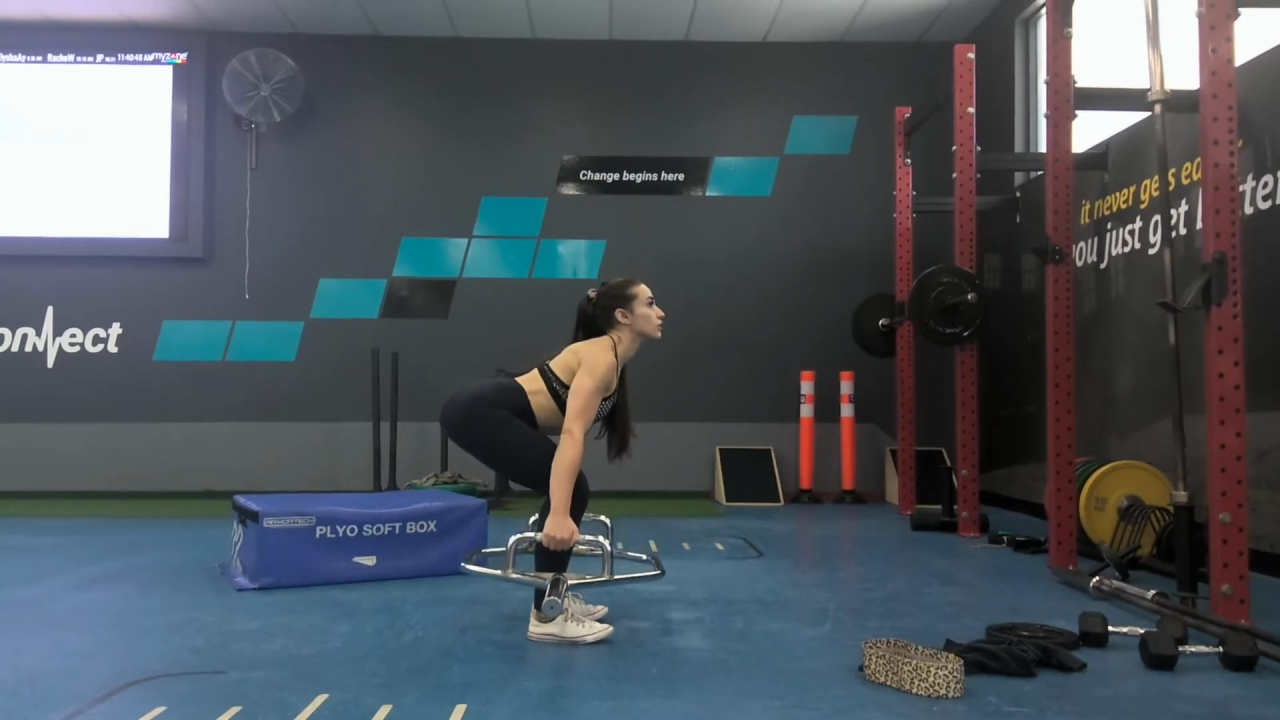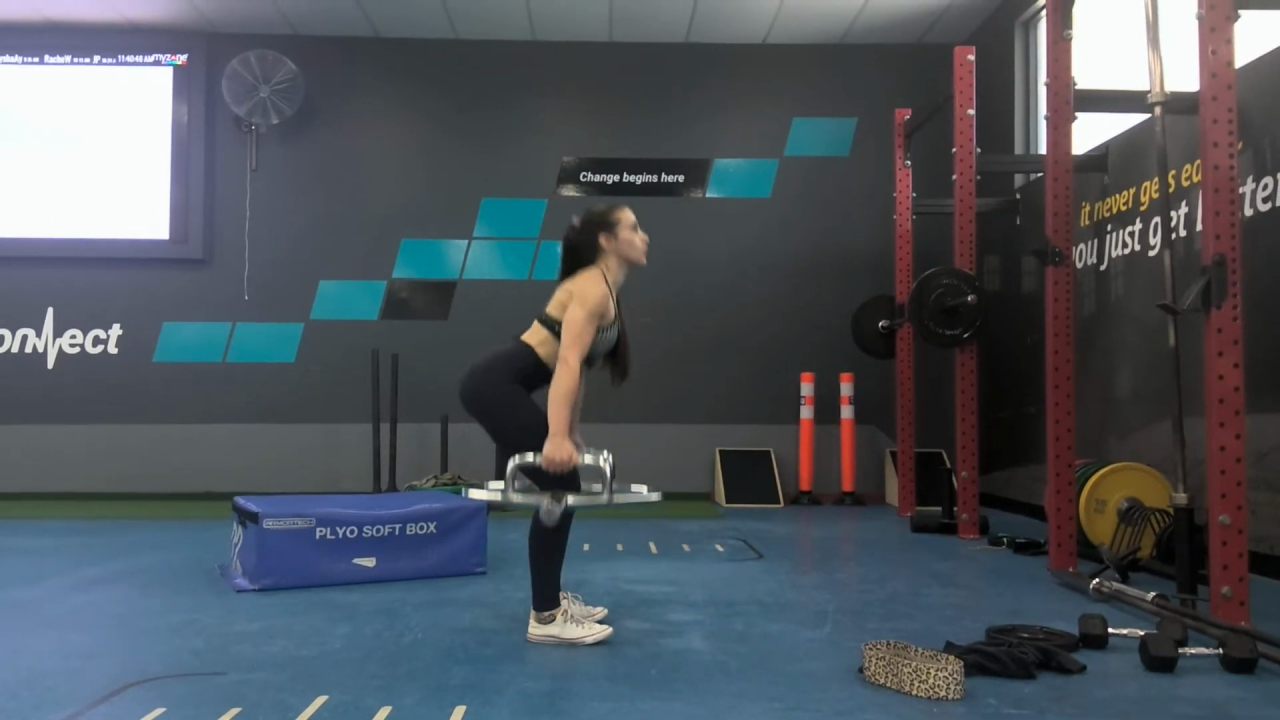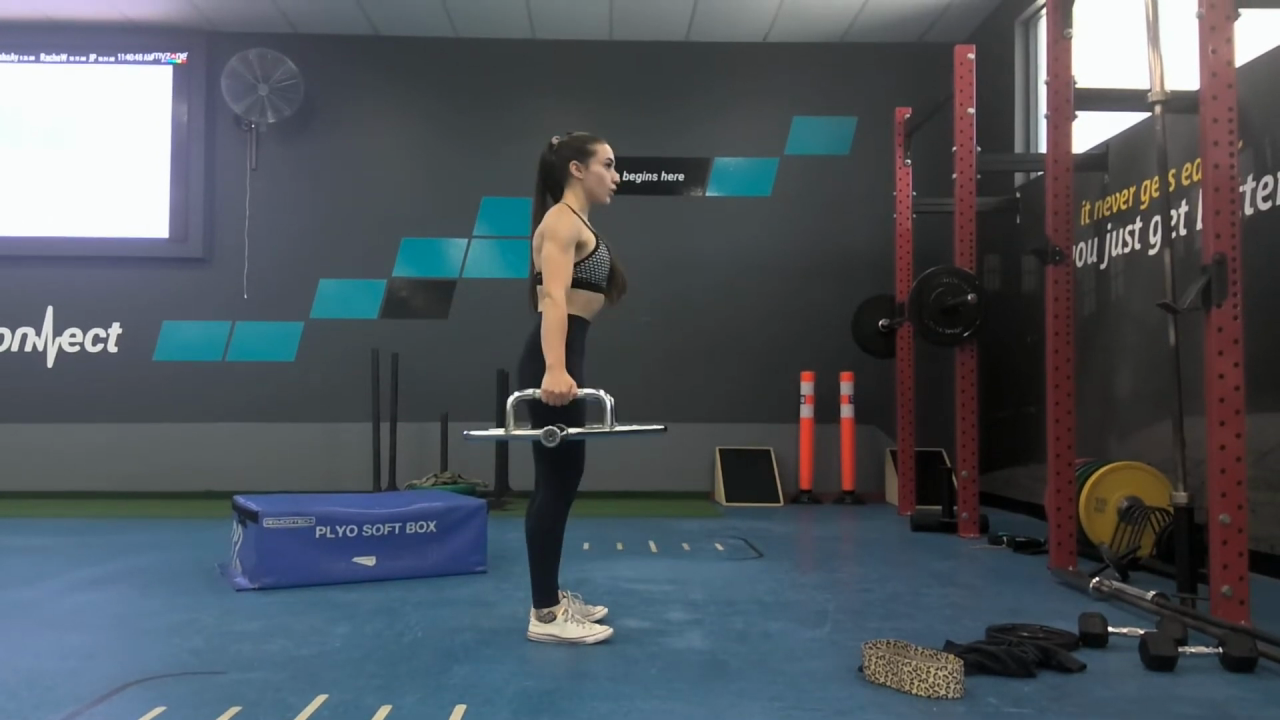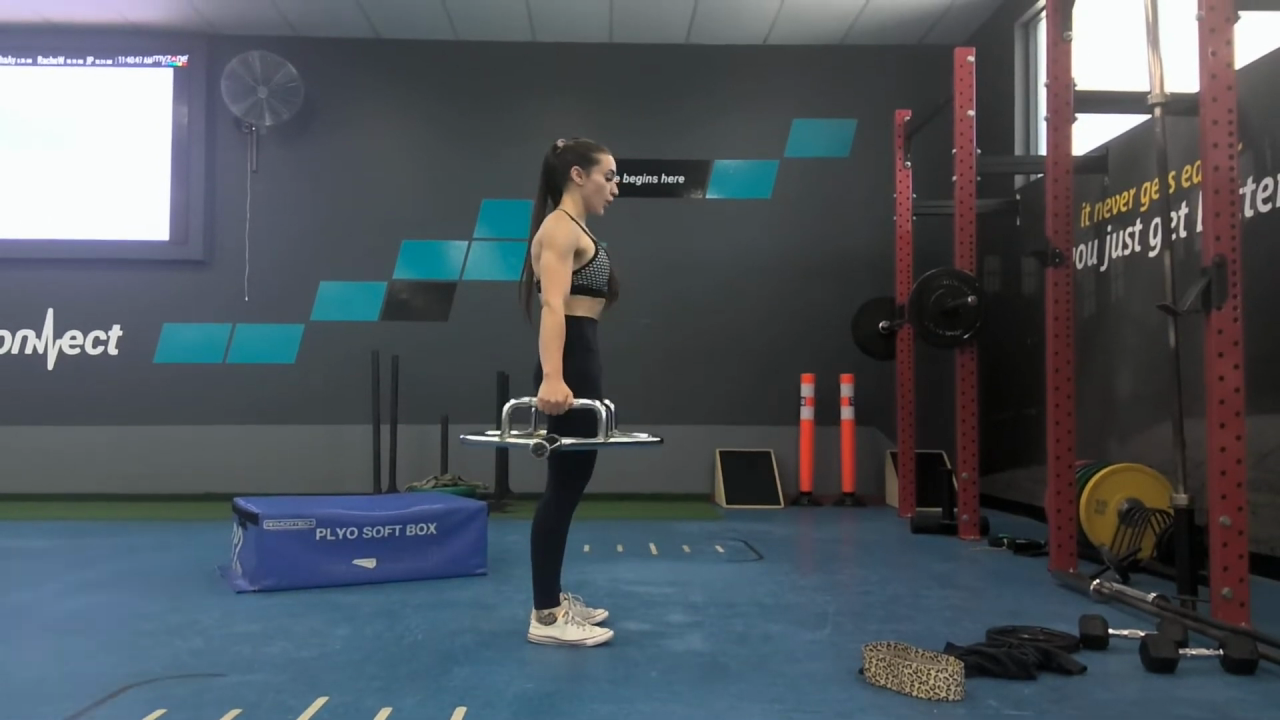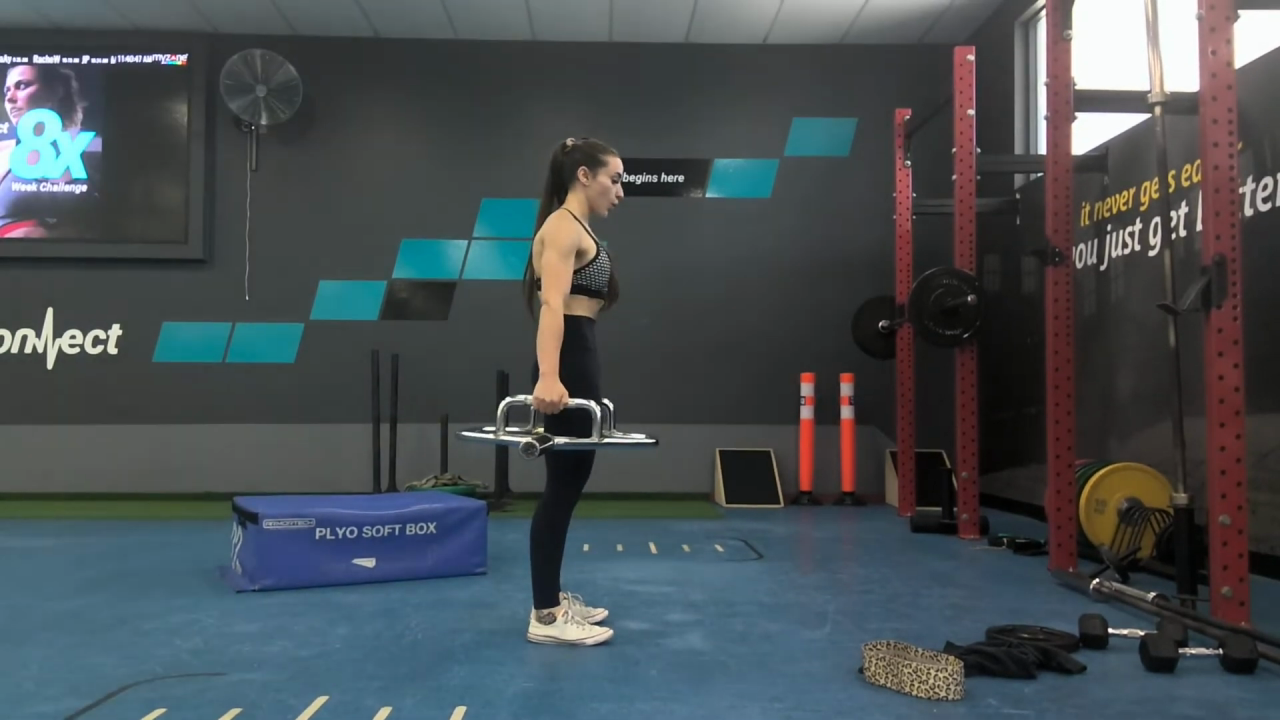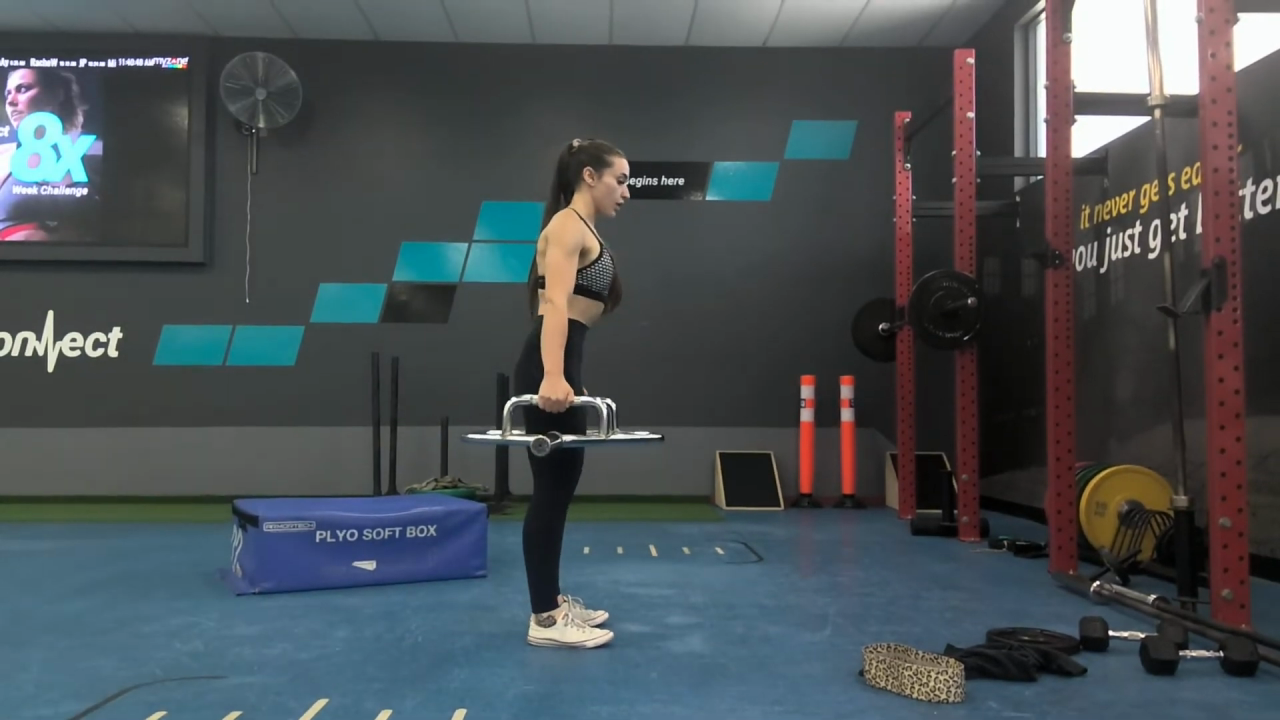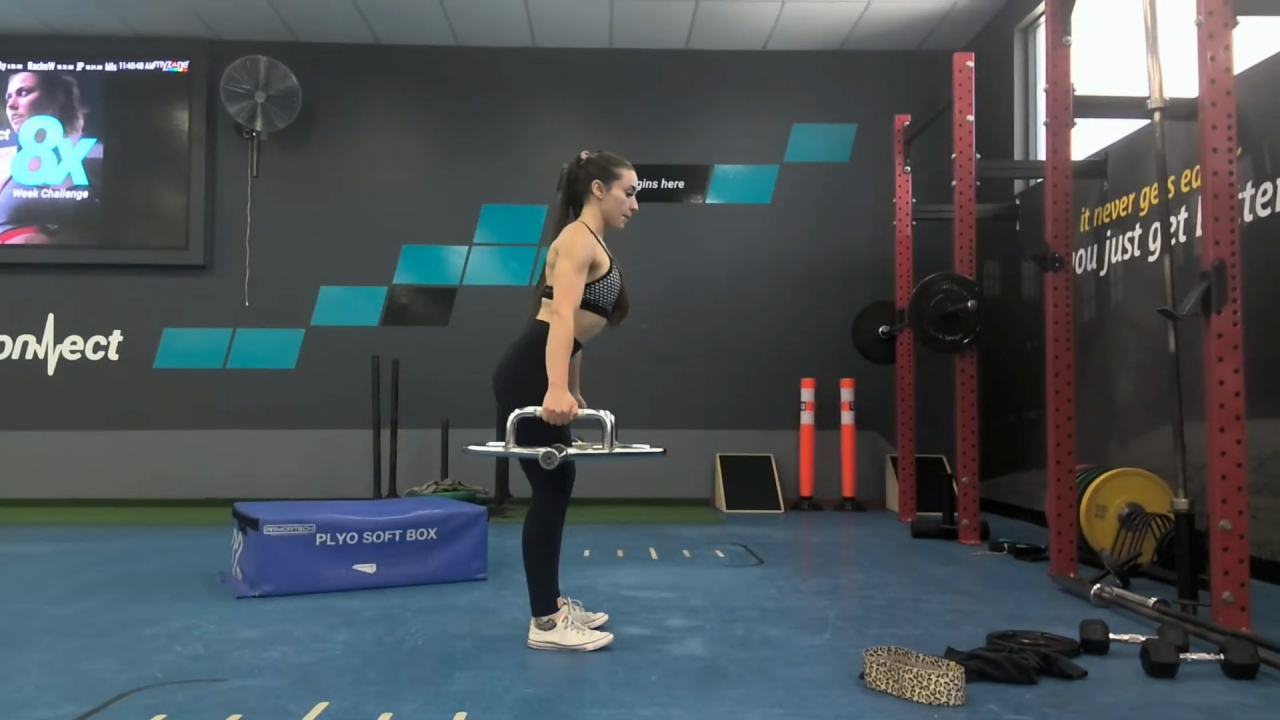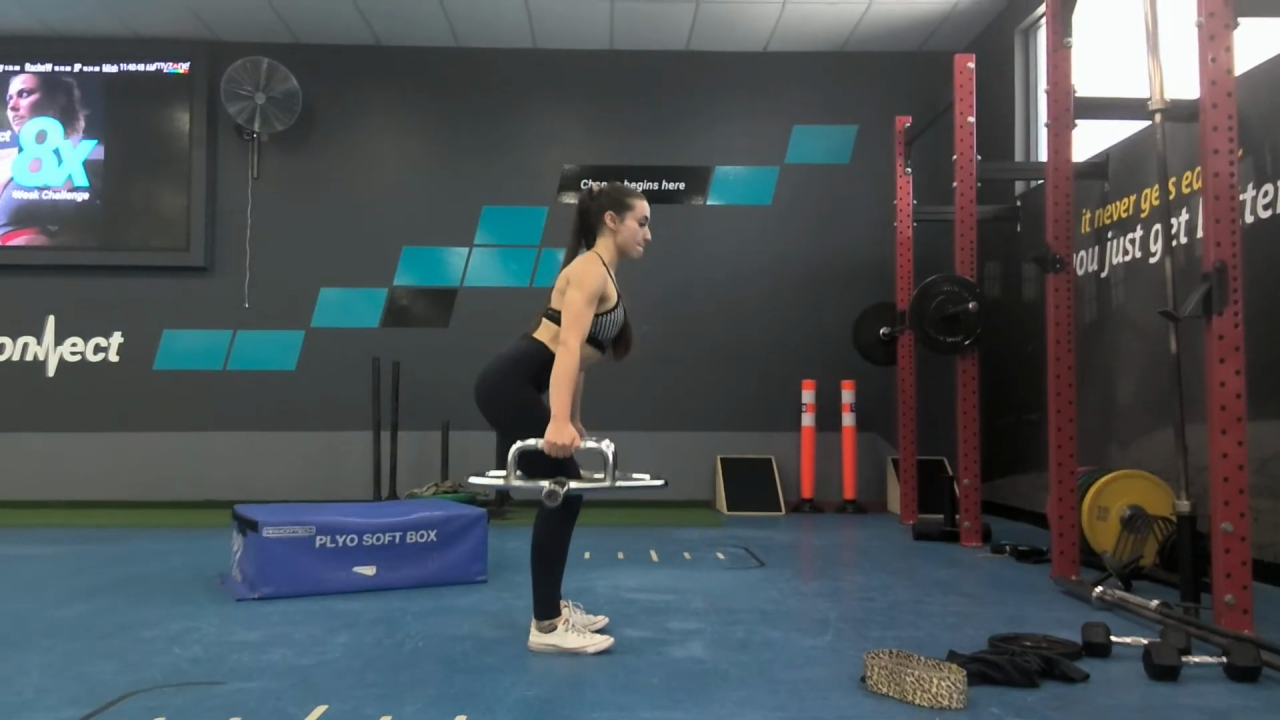
dt=0.4s
person 1, frame 1
left shoulder: (610, 358)
right shoulder: (602, 358)
left elbow: (573, 431)
right elbow: (572, 436)
left wrist: (563, 507)
right wrist: (558, 514)
left hip: (483, 411)
right hip: (477, 414)
left knee: (570, 491)
right knee: (570, 495)
right ankle: (547, 615)
person 1, frame 2
left shoulder: (603, 292)
right shoulder: (593, 288)
left elbow: (573, 366)
right elbow: (567, 364)
left wrist: (572, 433)
right wrist: (556, 438)
left hip: (501, 384)
right hip: (495, 385)
left knee: (564, 481)
right knee: (558, 486)
left ankle: (551, 598)
right ankle: (545, 617)
person 1, frame 3
left shoulder: (576, 224)
right shoulder: (562, 219)
right elbow: (554, 299)
right wrist: (556, 370)
left hip: (559, 360)
right hip: (552, 362)
left knee: (560, 481)
right knee: (558, 483)
left ankle: (552, 597)
right ankle: (545, 615)
person 1, frame 4
left shoulder: (572, 228)
right shoulder: (561, 227)
right elbow: (553, 307)
right wrist: (553, 379)
left hip: (579, 362)
right hip: (571, 362)
left knee: (569, 485)
right knee: (564, 486)
left ankle: (553, 600)
right ankle: (546, 617)
person 1, frame 5
left shoulder: (576, 227)
right shoulder: (564, 226)
right elbow: (552, 306)
right wrist: (548, 377)
left hip: (577, 361)
right hip: (568, 362)
left knee: (569, 483)
right knee: (563, 485)
left ankle: (552, 599)
right ankle: (546, 616)
person 1, frame 6
left shoulder: (581, 229)
right shoulder: (567, 225)
right elbow: (555, 306)
left wrist: (568, 376)
right wrist: (552, 376)
left hip: (562, 366)
right hip: (550, 368)
left knee: (561, 485)
right knee: (552, 487)
left ankle: (552, 601)
right ankle: (545, 619)
person 1, frame 7
left shoulder: (590, 242)
right shoulder: (579, 239)
right elbow: (561, 317)
left wrist: (572, 391)
right wrist: (556, 390)
left hip: (540, 374)
right hip: (529, 375)
left knee: (557, 488)
right knee: (550, 491)
left ankle: (552, 603)
right ankle: (545, 623)
person 1, frame 8
left shoulder: (600, 272)
right shoulder: (591, 270)
left elbow: (576, 353)
right elbow: (567, 348)
left wrist: (573, 420)
right wrist: (558, 423)
left hip: (516, 385)
right hip: (509, 385)
left knee: (564, 492)
right knee: (561, 495)
left ankle: (553, 607)
right ankle: (547, 626)
